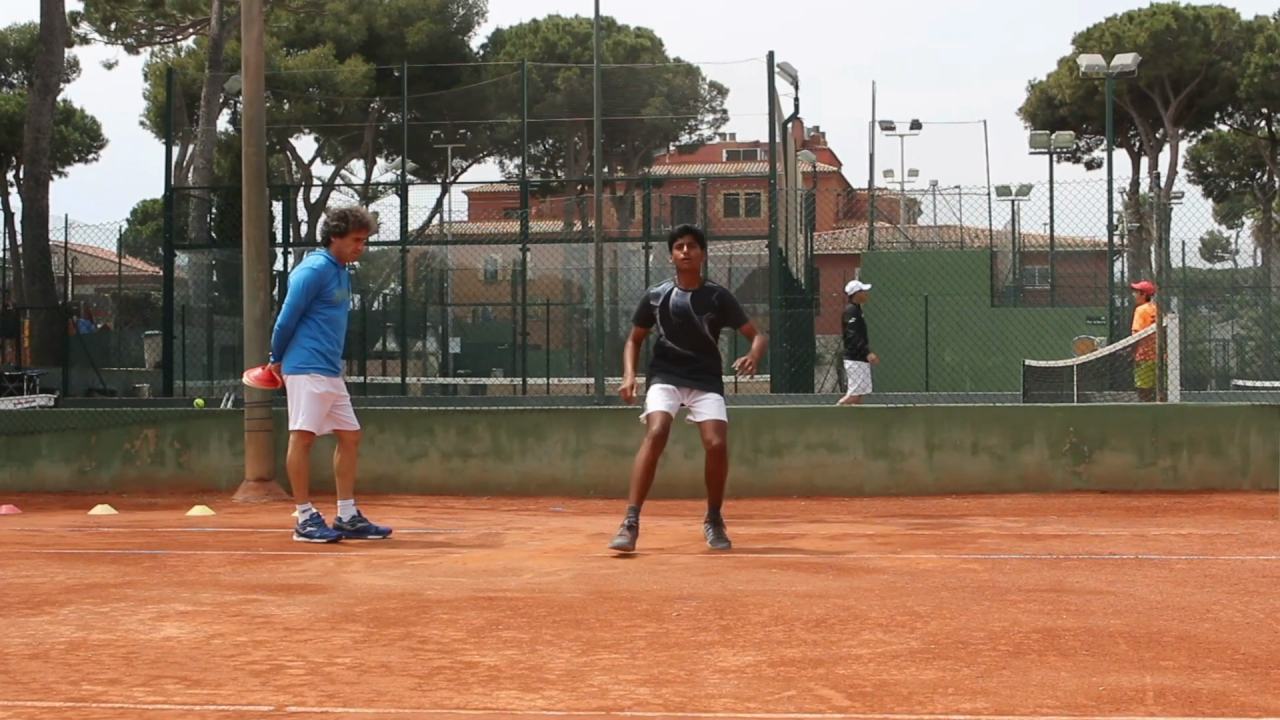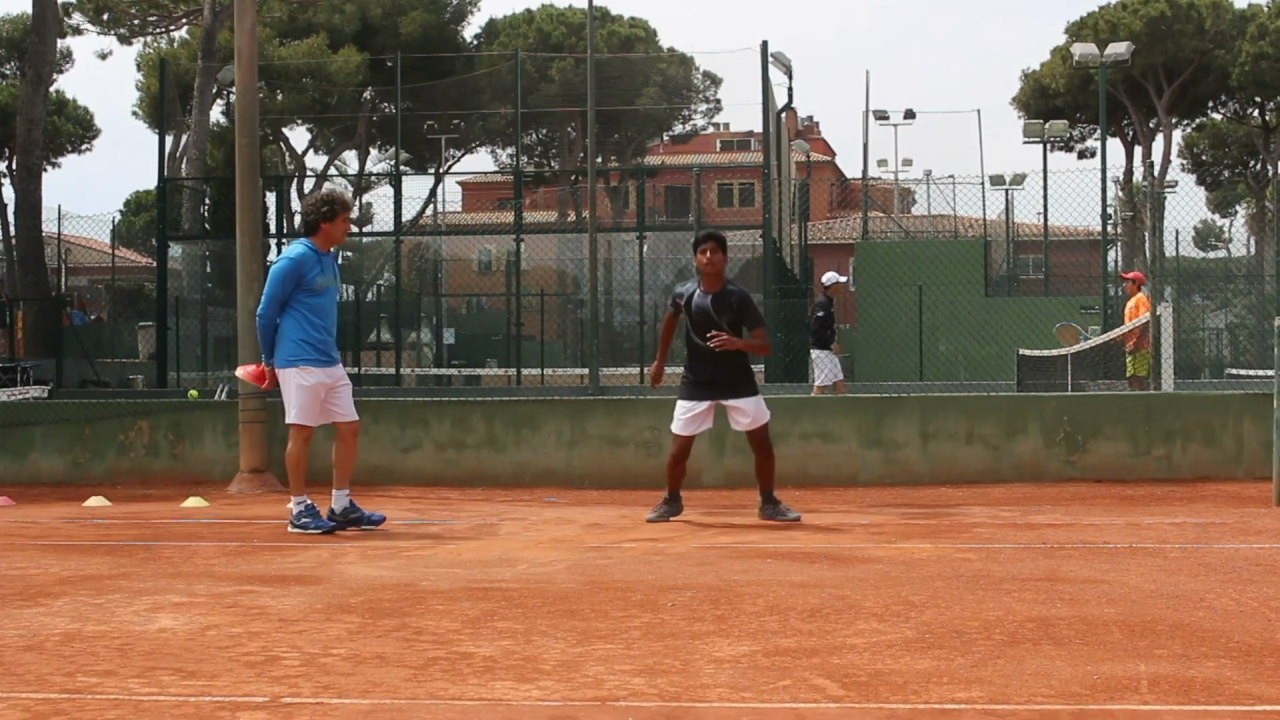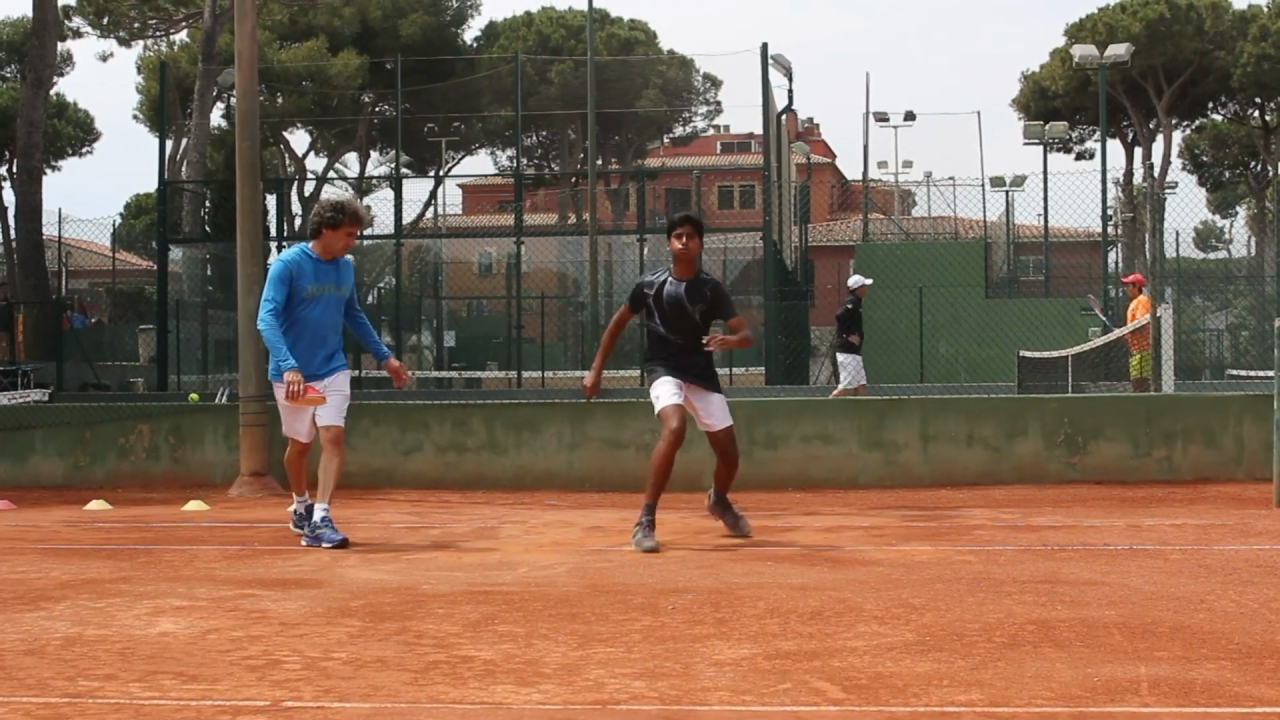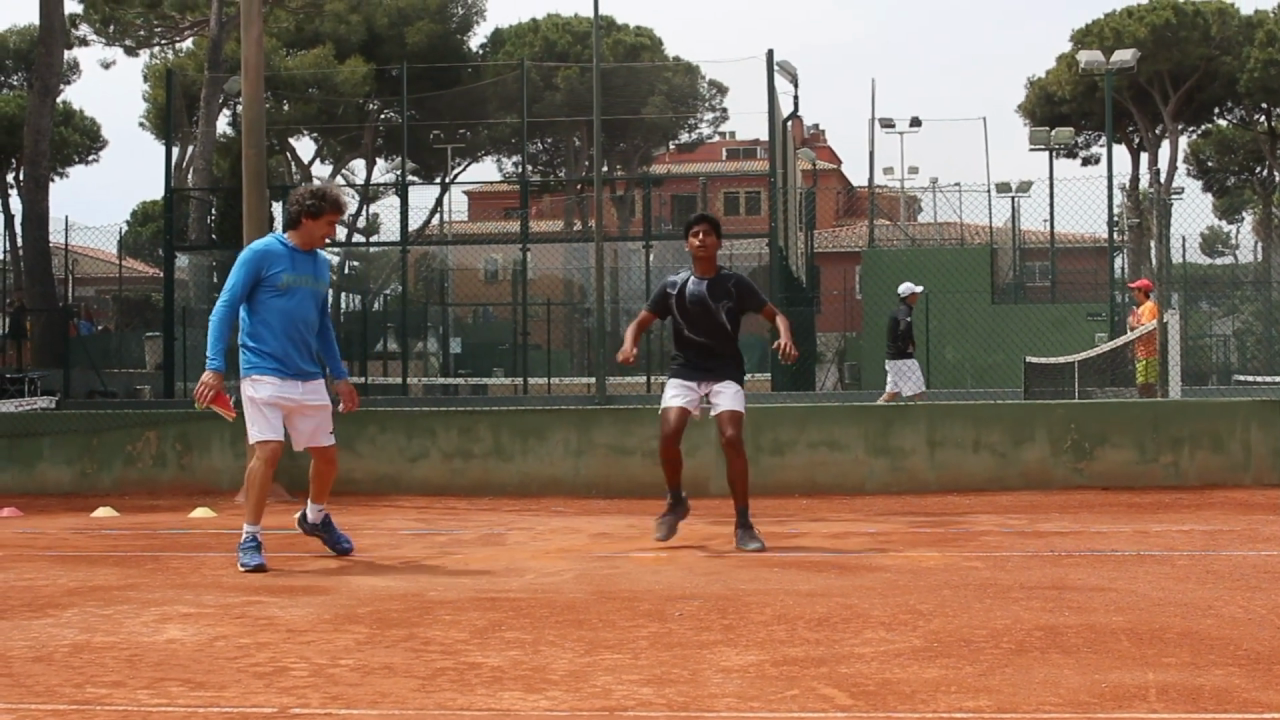
dt=0.7s
person 1, frame 1
left shoulder: (341, 270)
right shoulder: (314, 269)
right elbow: (286, 319)
right wrist: (277, 359)
left hip: (331, 371)
right hip: (308, 370)
left knee: (350, 436)
right knee: (302, 437)
left ankle: (348, 516)
right ankle: (305, 517)
person 1, frame 2
left shoulder: (329, 257)
right shoulder: (293, 259)
right elbow: (266, 313)
right wrist: (268, 360)
left hip: (332, 362)
right hip: (300, 362)
left knee: (350, 429)
right knee: (302, 431)
left ankle: (343, 506)
right ankle: (300, 510)
person 1, frame 3
left shoulder: (345, 267)
right shoulder: (287, 263)
left elbow: (354, 315)
right elbow: (267, 319)
left wrist: (385, 356)
right wrist: (288, 366)
left hip: (333, 371)
right hip: (294, 374)
left knee: (332, 437)
right knee: (299, 444)
left ankle: (321, 520)
right ankle: (302, 506)
person 1, frame 4
left shoulder: (321, 264)
right shoulder: (259, 254)
right elbow: (223, 310)
left wrist: (340, 375)
right wrist: (214, 365)
left hip: (312, 379)
right hip: (264, 375)
left knee: (326, 454)
right knee: (267, 452)
left ankle: (315, 517)
right ankle: (250, 540)
person 2, frame 1
left shoulder: (719, 296)
right shoulder: (655, 296)
left elbow: (758, 334)
right elbow: (635, 339)
left wrist: (752, 355)
right wrist: (629, 374)
left hip: (706, 379)
right hip: (666, 376)
left knee: (716, 444)
right knee: (656, 433)
left ankle: (714, 519)
right ankle: (631, 522)
person 2, frame 2
left shoulder: (739, 298)
right shoulder: (683, 294)
left elbow: (764, 347)
right elbow: (671, 319)
left wrist: (736, 343)
right wrist: (659, 360)
left hip: (737, 384)
right hip: (695, 386)
left knee: (762, 445)
right knee: (676, 456)
left ankle: (768, 501)
right ankle: (673, 500)
person 2, frame 3
left shoulder: (712, 288)
right shoulder: (649, 284)
left elbow: (744, 333)
right elbow: (618, 323)
left wrist: (730, 340)
right wrist: (595, 370)
left hip: (702, 374)
right hip: (664, 369)
left knee: (729, 453)
right knee: (673, 430)
left ankle: (719, 501)
right ankle: (645, 521)
person 2, frame 4
left shoulder: (736, 282)
right shoulder: (673, 284)
left elbow: (774, 314)
right elbow: (639, 322)
left wrist: (785, 339)
right wrist: (628, 344)
left hip: (726, 372)
right hip: (685, 370)
left knee: (732, 439)
right knee: (669, 433)
left ankle: (744, 526)
right ankle: (675, 499)
